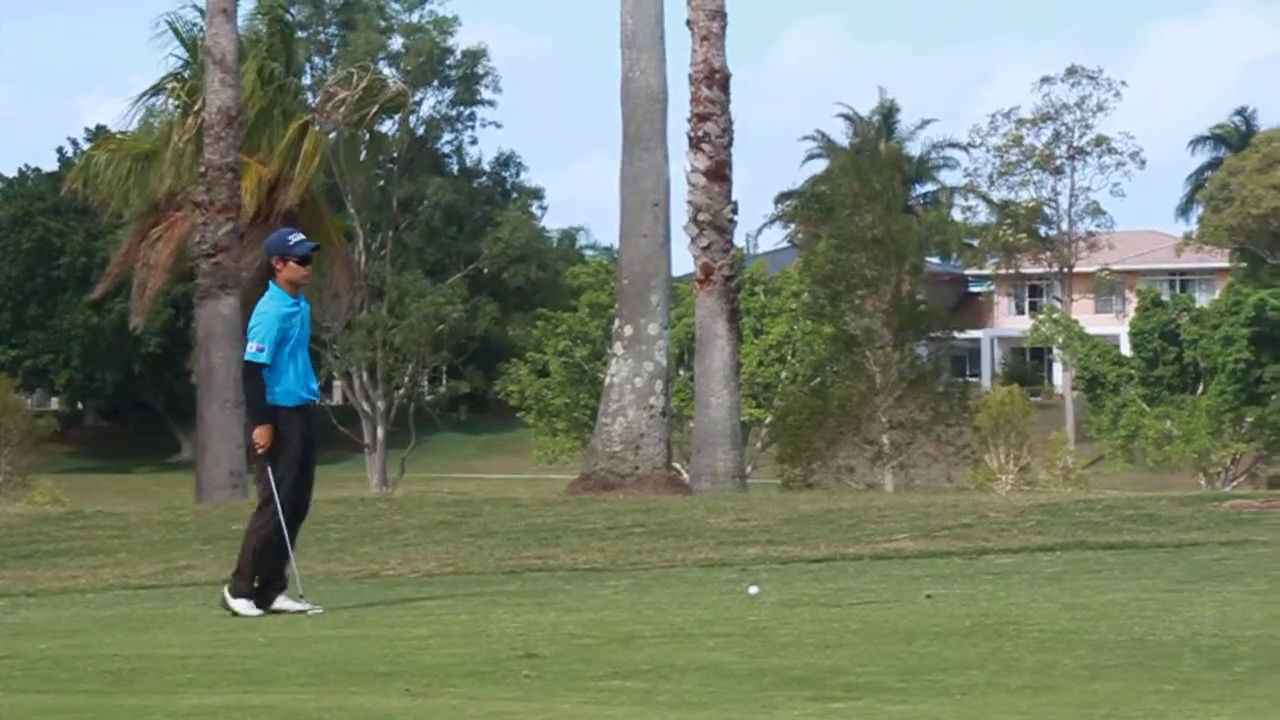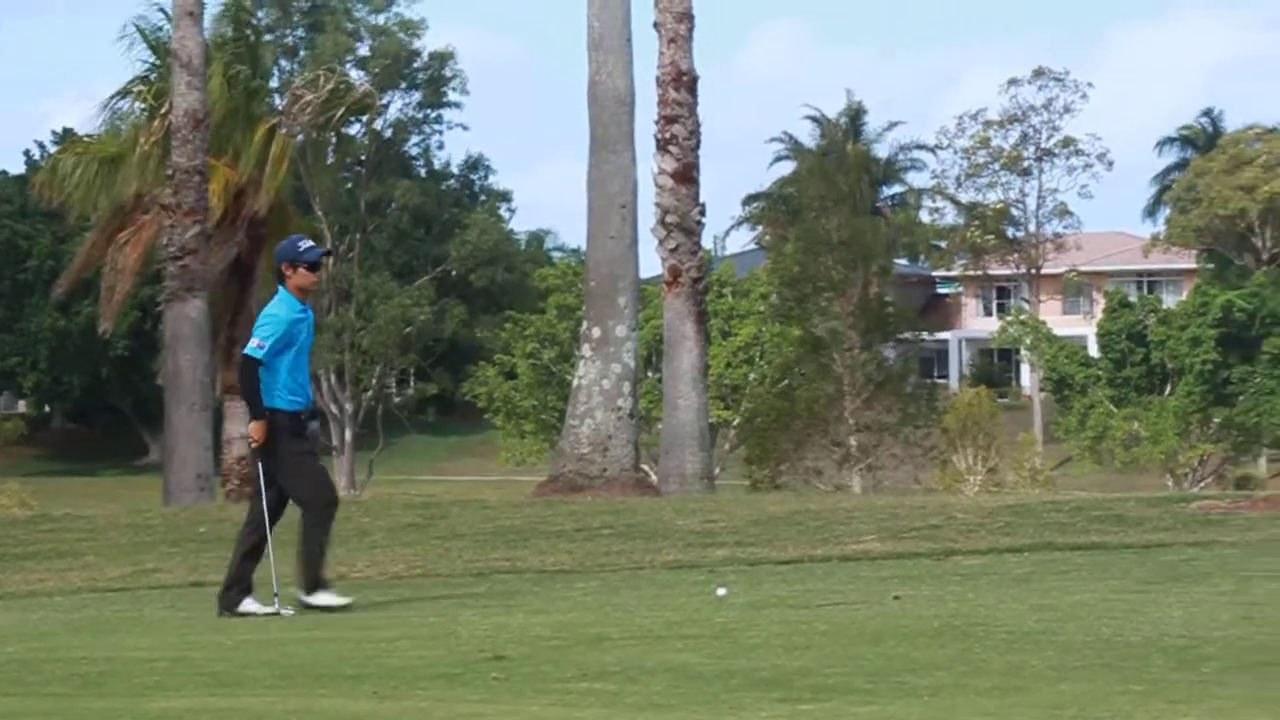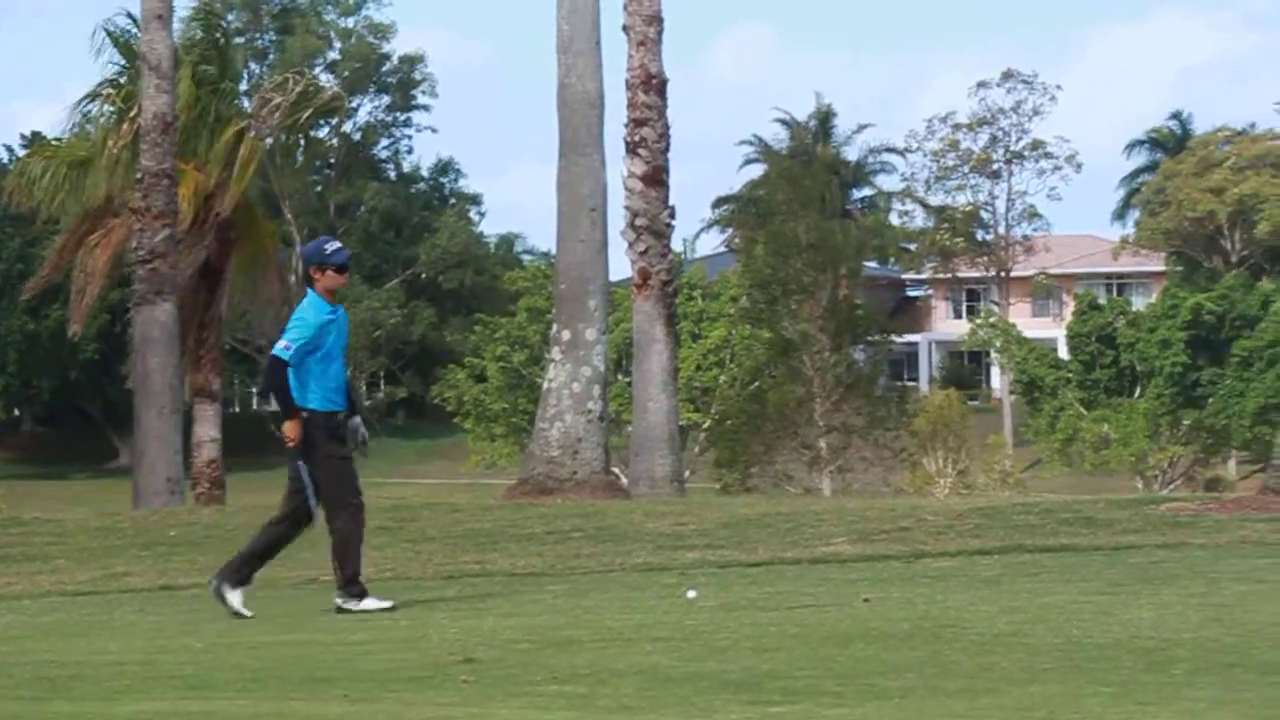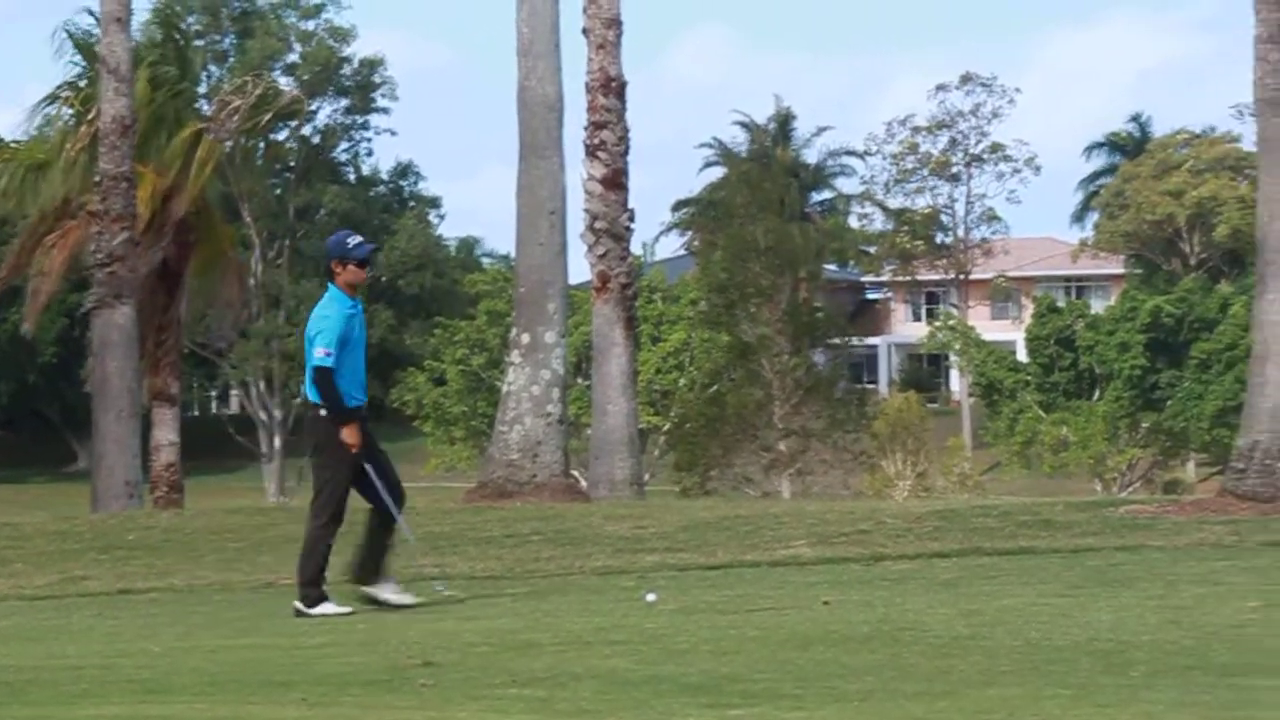
dt=0.3s
person 1, frame 1
left shoulder: (301, 307)
right shoulder: (270, 311)
right elbow: (251, 371)
right wrist: (262, 423)
left hip: (301, 416)
right hip: (277, 419)
left knee: (294, 508)
right knee: (276, 507)
left ankle: (270, 590)
right ankle: (239, 588)
person 1, frame 2
left shoulder: (304, 312)
right shoulder: (280, 315)
right elbow: (248, 365)
left wrist: (308, 416)
right wrist: (257, 417)
left hip: (292, 422)
right hip: (276, 423)
left knee: (266, 511)
right knee: (321, 499)
left ankle: (235, 594)
right ankle: (311, 585)
person 1, frame 3
left shoulder: (337, 314)
right shoulder: (309, 317)
right elbow: (275, 368)
left wrist: (353, 415)
right wrist: (291, 417)
left hip: (330, 423)
right hip: (312, 425)
left knee: (297, 514)
right knee: (346, 508)
left ankle: (233, 578)
right ankle: (350, 592)
person 1, frame 4
left shoulder: (352, 307)
right shoulder: (331, 313)
right elbow: (321, 375)
right wrist: (345, 424)
left hip: (351, 418)
right hip: (332, 423)
left knee: (391, 498)
right knee: (328, 511)
left ankle: (371, 578)
right ankle: (310, 597)
